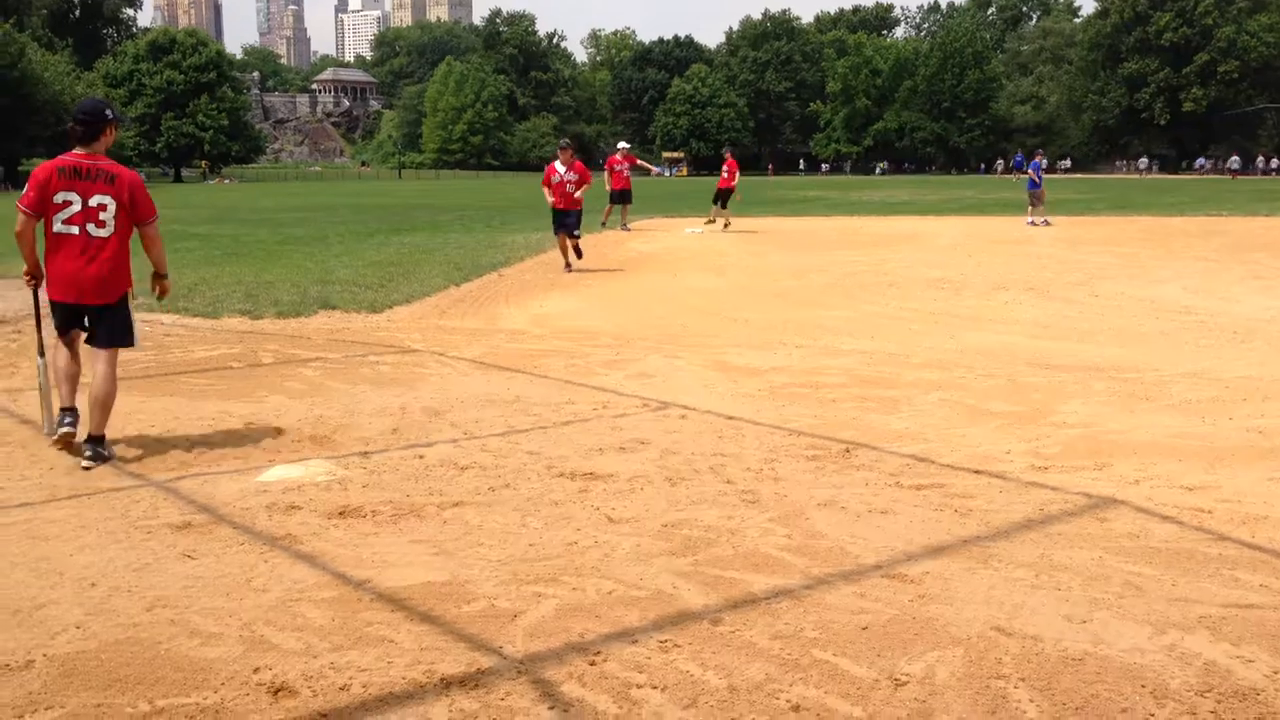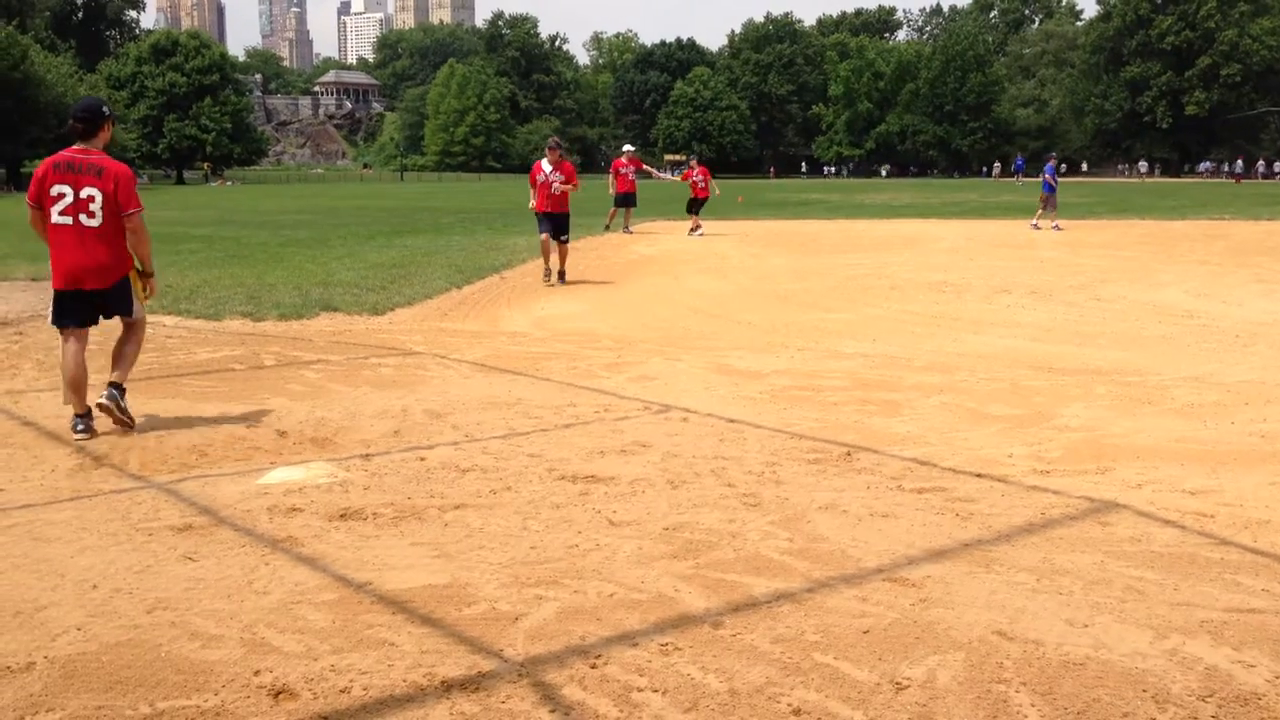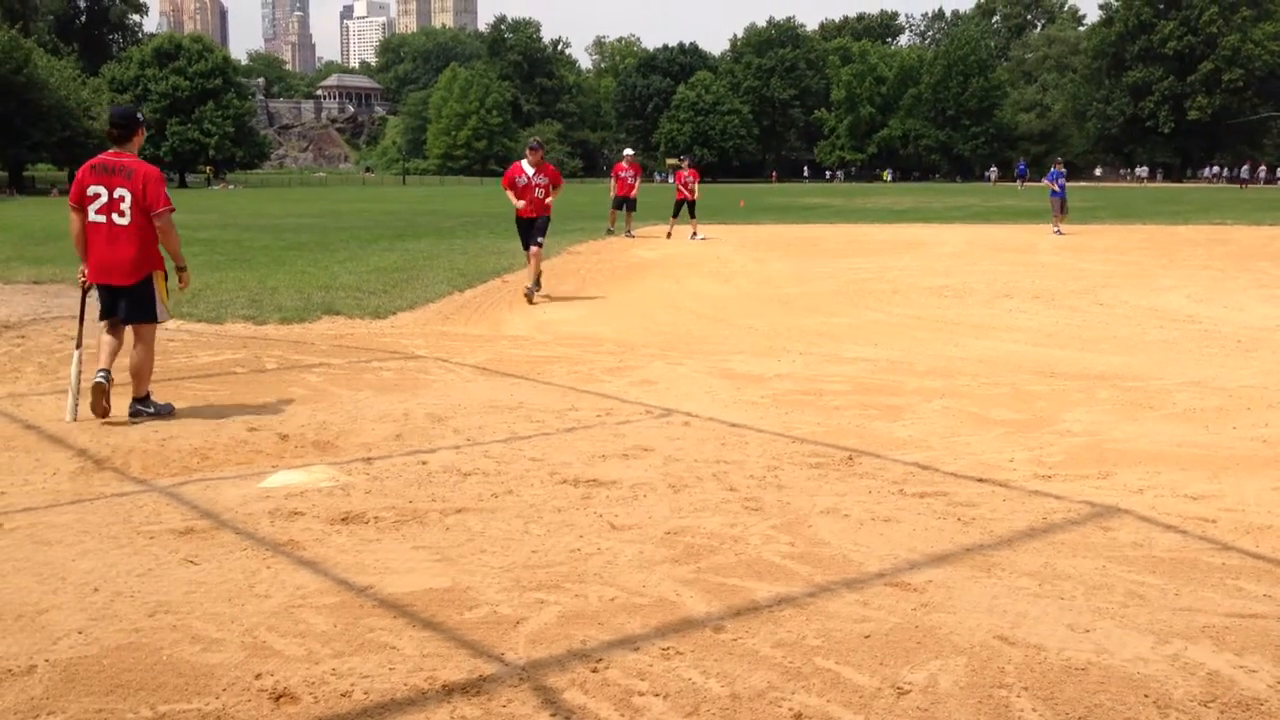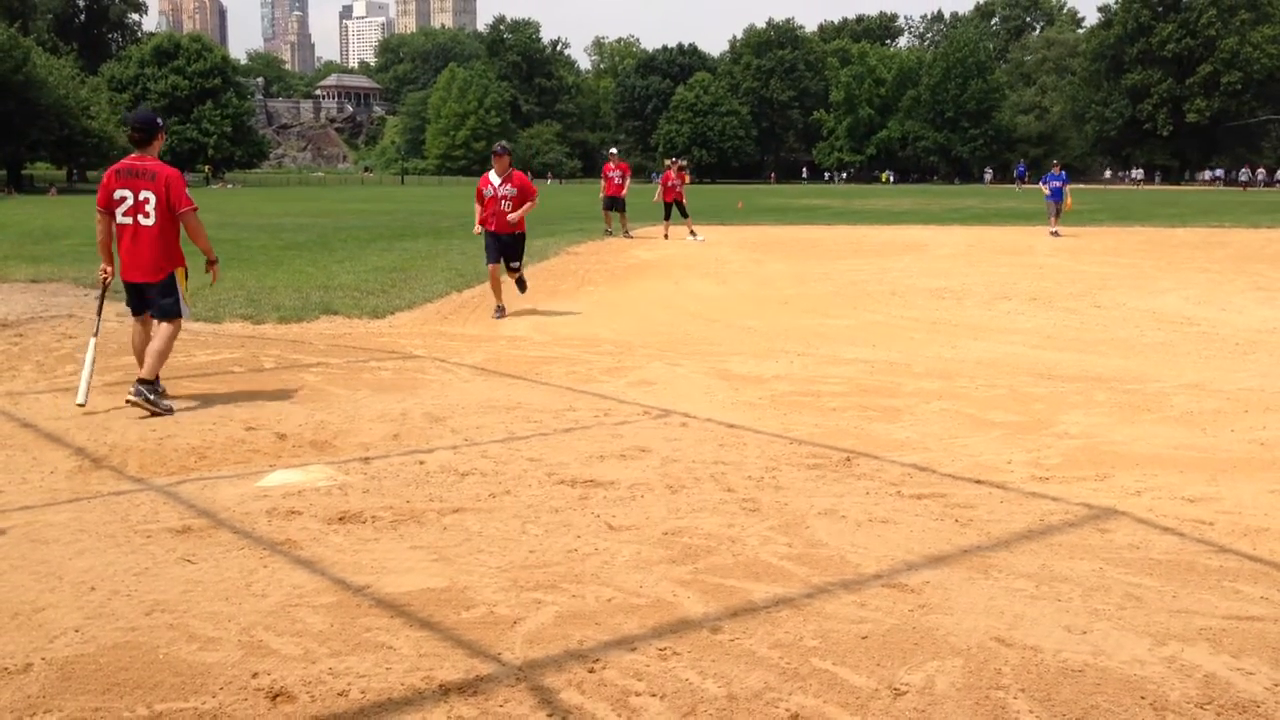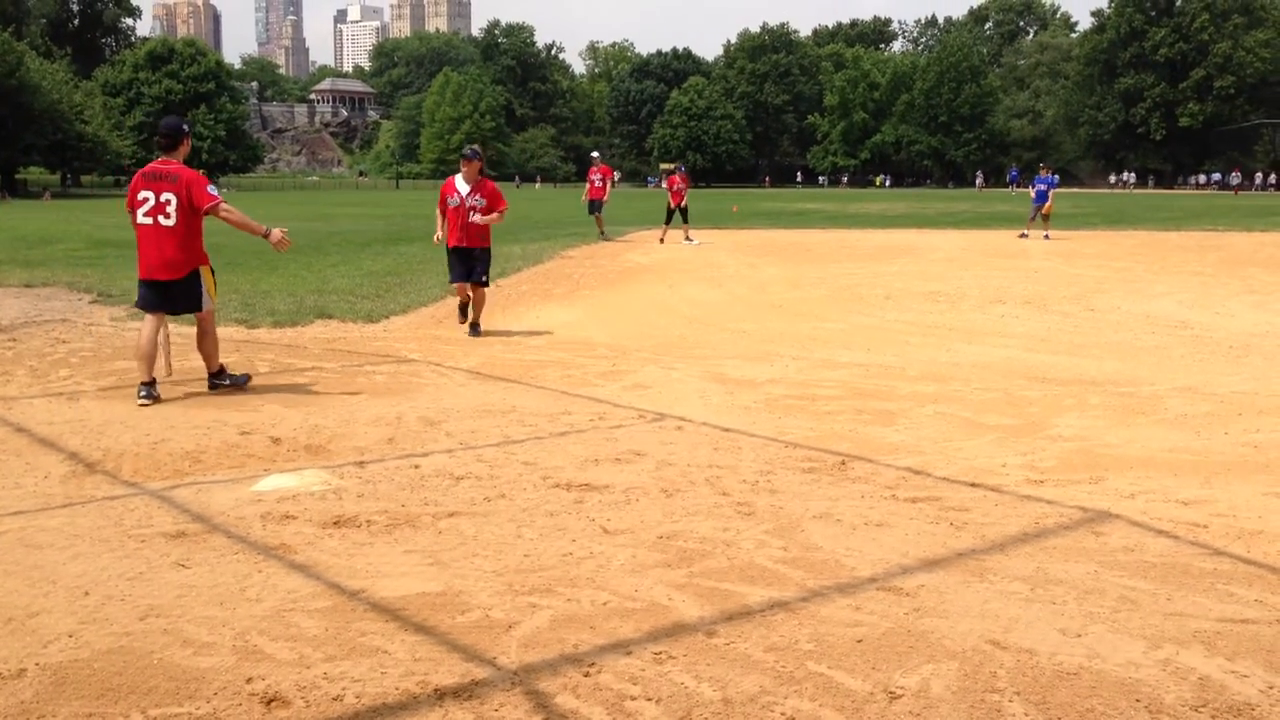
dt=0.5s
person 1, frame 1
left shoulder: (47, 172)
right shoulder: (127, 179)
left elbow: (23, 228)
right elbow: (150, 235)
left wrist: (32, 266)
right wrist: (161, 273)
left hip: (63, 282)
right hip: (110, 285)
left knee: (66, 341)
right knee: (105, 359)
left ankle: (67, 414)
right ankle: (95, 442)
person 1, frame 2
left shoulder: (48, 167)
right shoulder: (118, 172)
left elbow: (36, 218)
right elbow: (133, 227)
right wrist: (148, 271)
left hip: (66, 272)
right hip: (112, 270)
left knee: (73, 341)
right knee: (134, 325)
left ankle: (80, 418)
right ankle: (113, 391)
person 1, frame 3
left shoulder: (88, 170)
right shoulder: (148, 174)
left elbow: (76, 218)
right elbow: (163, 225)
left wrist: (85, 262)
right wrist: (181, 265)
left hip: (102, 267)
right hip: (140, 267)
left knee: (113, 325)
right knee: (144, 333)
left ankle: (102, 374)
right ankle: (140, 402)
person 1, frame 4
left shoulder: (114, 174)
right shoulder: (168, 175)
left elbow: (103, 222)
right elbow: (191, 222)
left wrist: (105, 260)
right wrist: (211, 259)
left hip: (130, 265)
right hip: (163, 266)
left knee: (142, 320)
right knee: (169, 324)
left ankle: (151, 383)
right ankle: (144, 385)
person 1, frame 5
left shoulder: (140, 177)
right shoulder: (190, 178)
left elbow: (134, 219)
right elbow: (224, 212)
right wrist: (266, 232)
left hip: (150, 265)
right hip: (188, 263)
left knee: (151, 321)
right knee: (205, 319)
left ankle: (145, 386)
right ankle: (217, 376)
